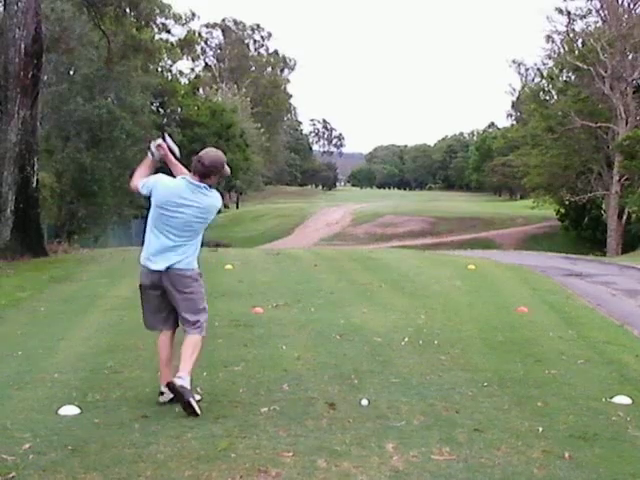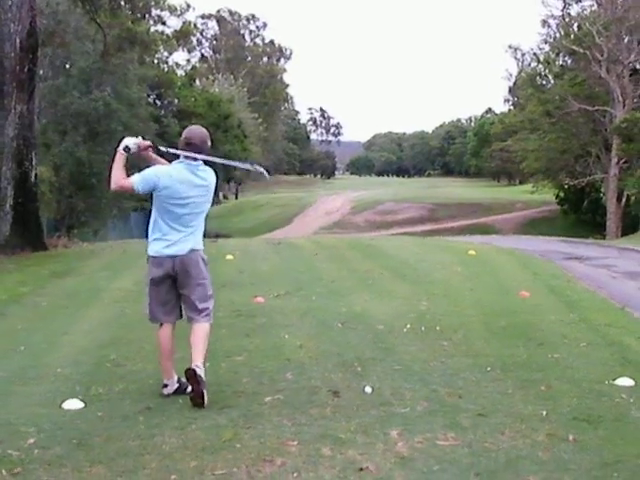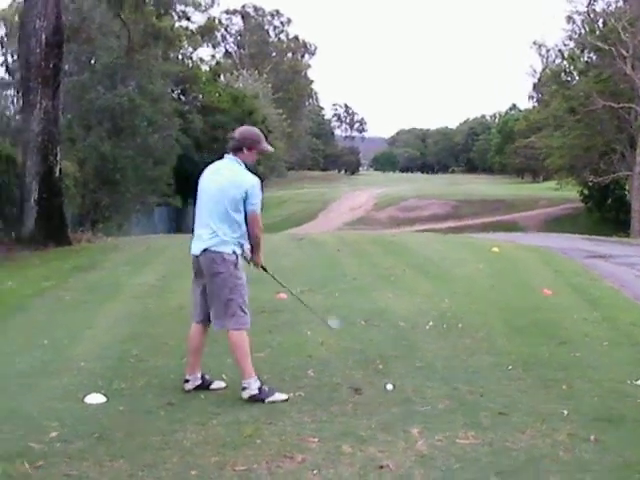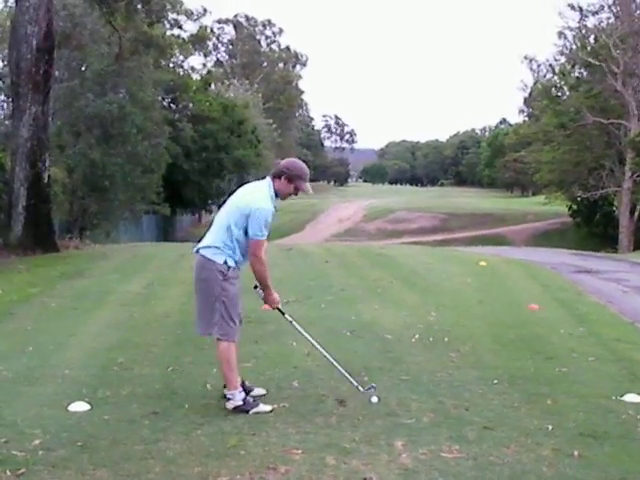
dt=0.7s
person 1, frame 1
left shoulder: (163, 185)
right shoulder: (213, 201)
left elbow: (135, 183)
left wrist: (155, 156)
right wrist: (171, 160)
left hip: (151, 268)
right hip: (183, 272)
left knee: (165, 328)
right knee: (195, 328)
left ankle: (167, 387)
right ankle: (182, 379)
person 1, frame 2
left shoulder: (161, 176)
right shoulder: (209, 176)
left elbow: (117, 185)
left wrist: (122, 150)
right wrist: (150, 155)
left hip: (160, 257)
right hip: (191, 256)
left knee: (165, 320)
right knee: (201, 316)
left ankle: (169, 381)
right ankle: (197, 367)
person 1, frame 3
left shoulder: (209, 172)
right shoulder: (249, 181)
right elbow: (254, 229)
right wrist: (257, 253)
left hip: (201, 250)
right hip: (224, 255)
left knee: (201, 318)
right knee: (235, 321)
left ankle: (193, 377)
right ankle: (251, 385)
person 1, frame 4
left shoulder: (256, 188)
right shoulder: (263, 205)
right elbow: (256, 256)
right wrist: (269, 291)
left hip: (215, 260)
right hip: (218, 264)
left knee: (229, 327)
right knee: (226, 331)
left ankle: (234, 384)
right ankle: (235, 396)
